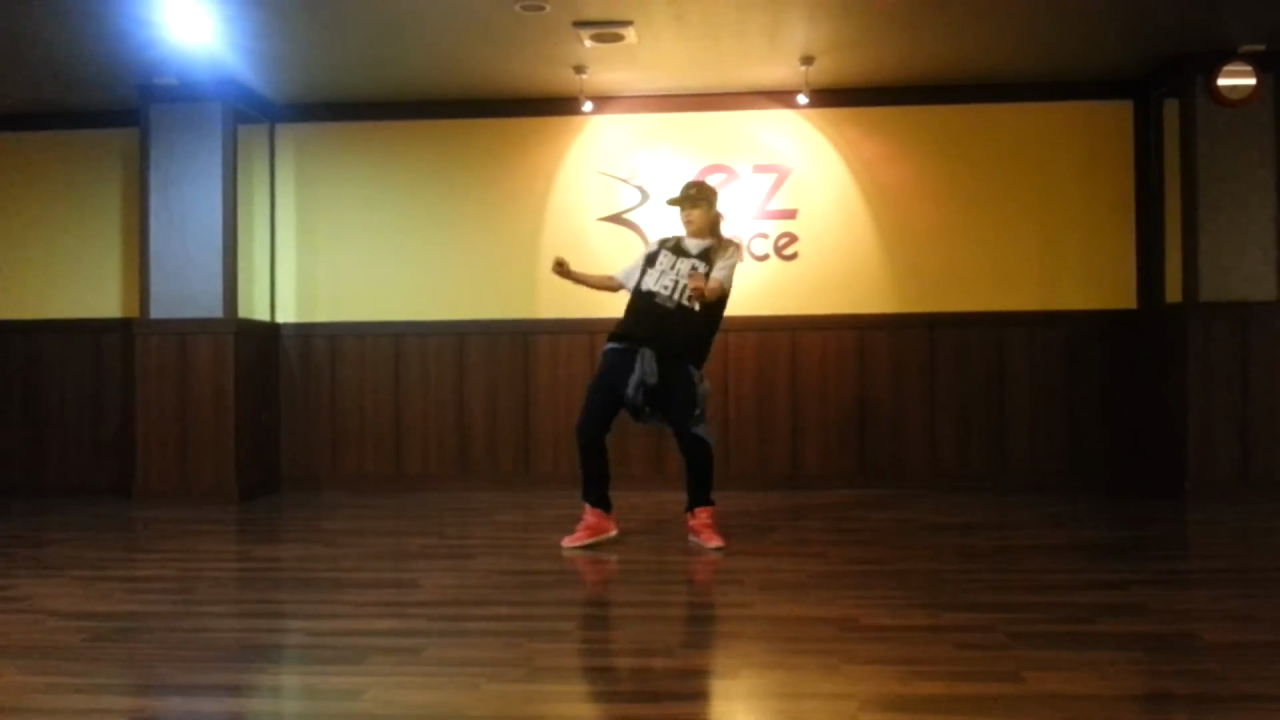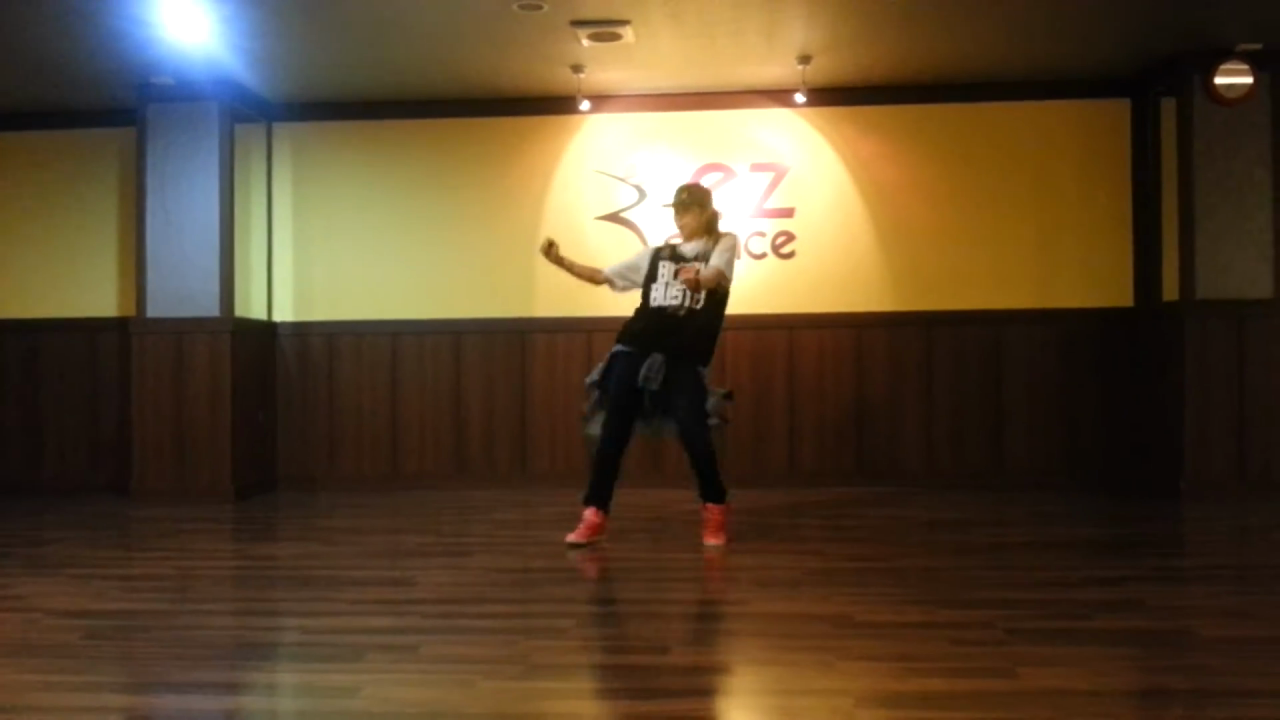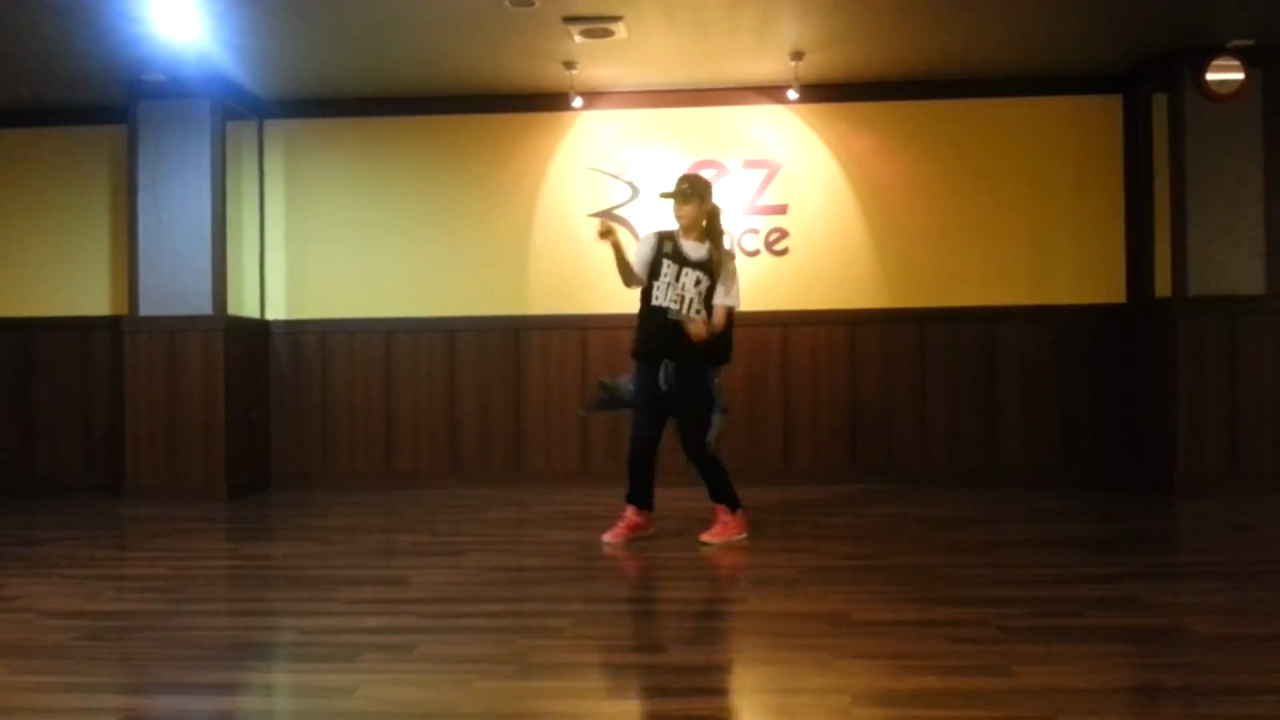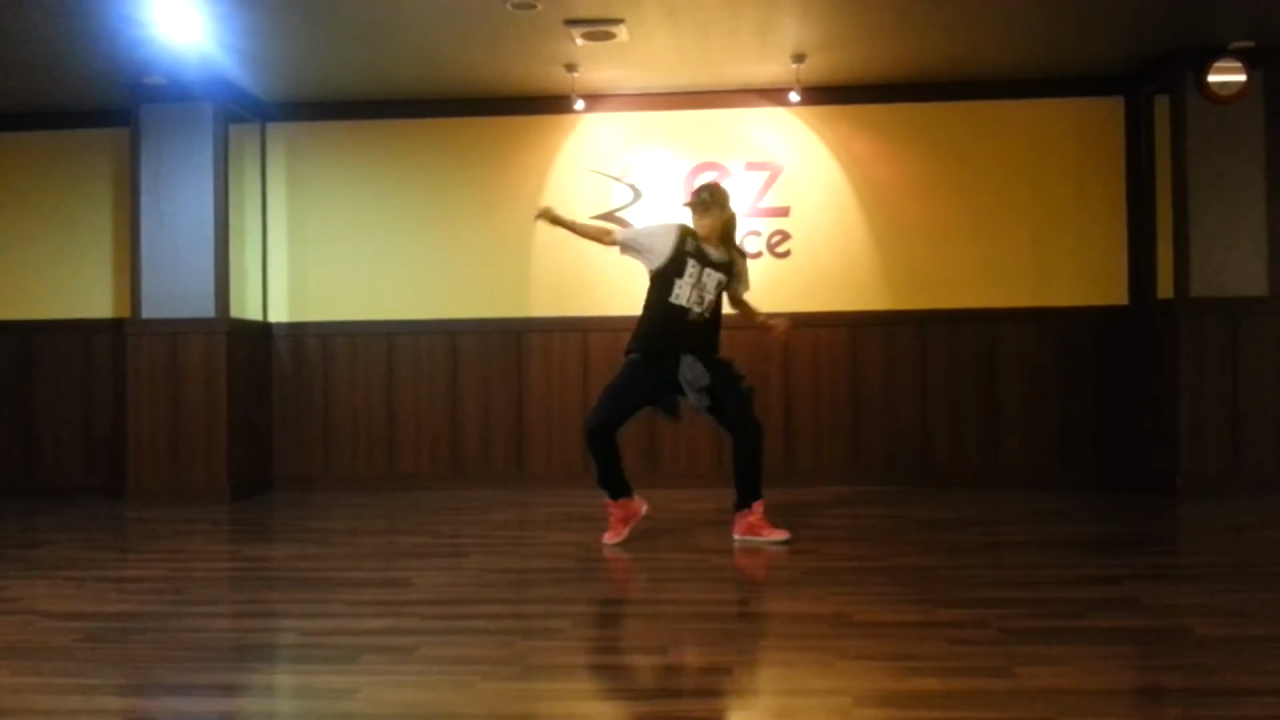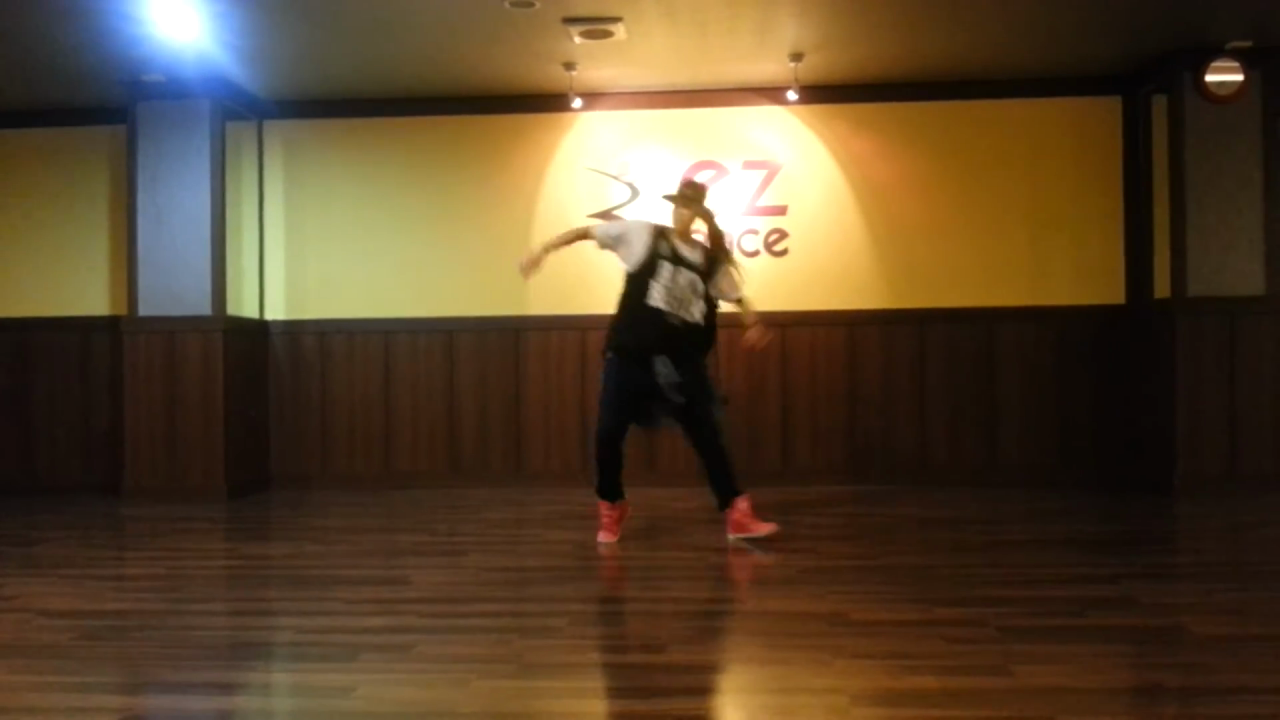
dt=0.2s
person 1, frame 1
left shoulder: (725, 252)
right shoulder: (661, 247)
left elbow: (714, 291)
right elbow: (620, 281)
left wrist: (703, 290)
right wrist: (571, 275)
left hip: (677, 360)
right hip: (626, 349)
left knee: (694, 441)
right knee: (589, 428)
left ankle: (701, 520)
right ankle: (597, 518)
person 1, frame 2
left shoulder: (724, 244)
right shoulder: (656, 254)
left elbow: (715, 278)
right elbow: (603, 277)
left wrist: (697, 280)
right wrist: (560, 261)
left hip: (683, 362)
right hip: (635, 354)
left knee: (695, 437)
right knee: (613, 436)
left ankle: (715, 513)
right ankle: (595, 516)
person 1, frame 3
left shoulder: (721, 258)
right shoulder: (656, 242)
left elbow: (721, 316)
right elbow: (630, 279)
left wrist: (706, 328)
right wrist: (614, 244)
left hip: (695, 362)
right hip: (652, 357)
left knee: (694, 443)
right knee: (644, 439)
left ankle: (731, 516)
right ankle: (637, 516)
person 1, frame 4
left shoulder: (732, 260)
right shoulder: (671, 237)
right elbow: (609, 236)
left wrist: (762, 320)
right wrist: (559, 221)
left hip: (702, 359)
right hip: (652, 356)
left knee: (747, 429)
right knee: (597, 427)
left ankle: (750, 518)
right ankle: (623, 505)
person 1, frame 5
left shoulder: (711, 260)
right shoulder: (645, 235)
left elbow: (737, 297)
right elbow: (588, 231)
left wrist: (753, 323)
right wrist: (544, 250)
left hip: (681, 360)
right hip: (630, 355)
left knee: (706, 436)
right knee: (608, 434)
left ankle: (737, 514)
right ankle: (612, 510)
